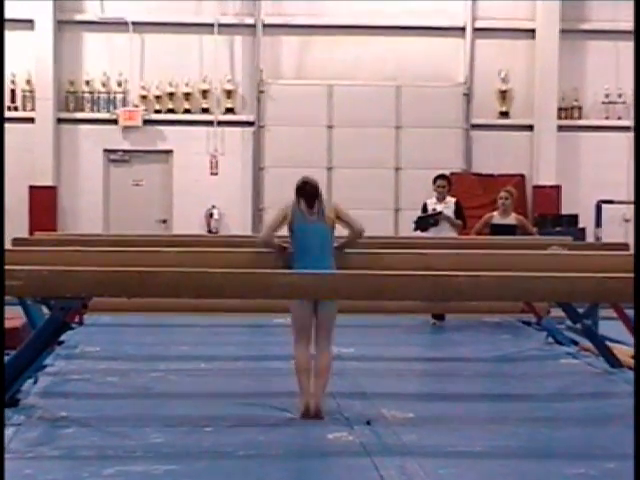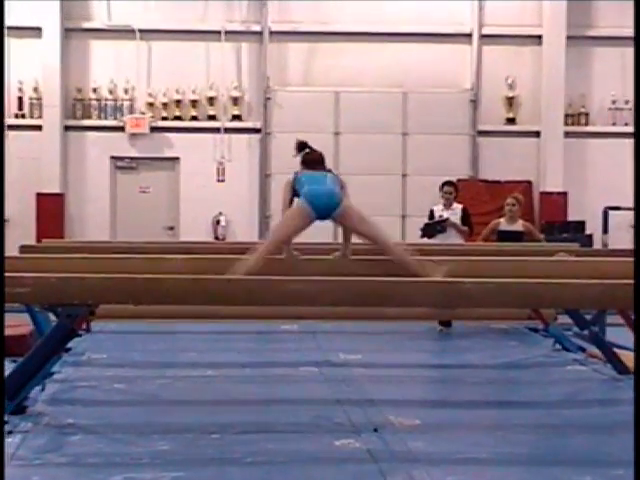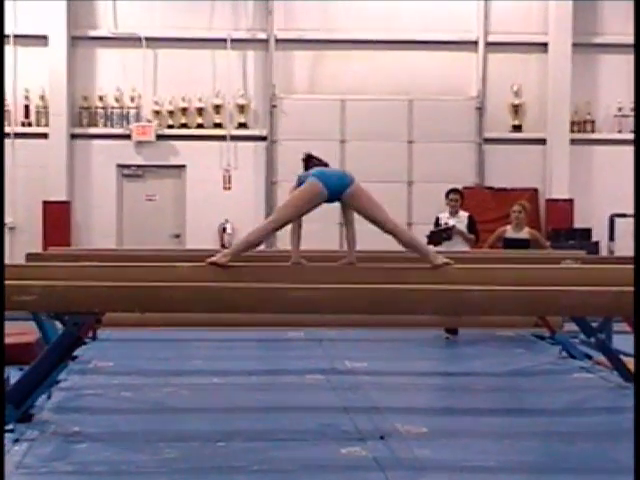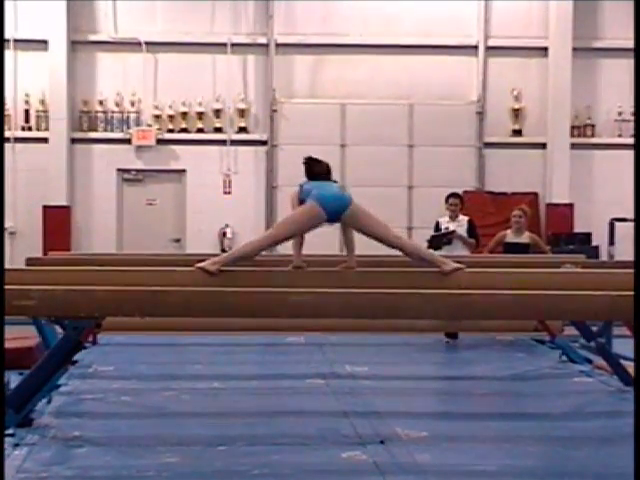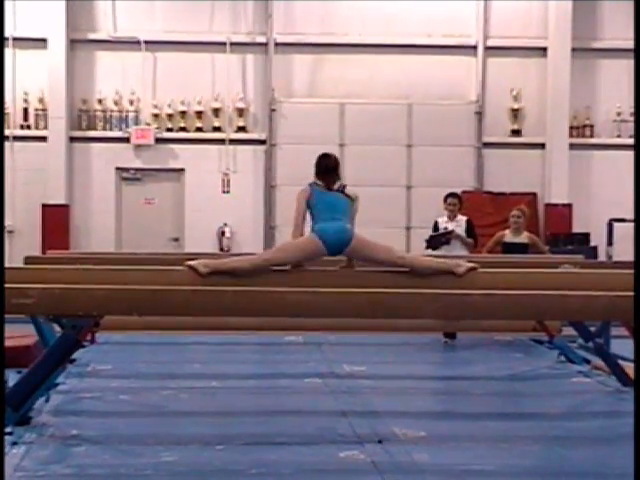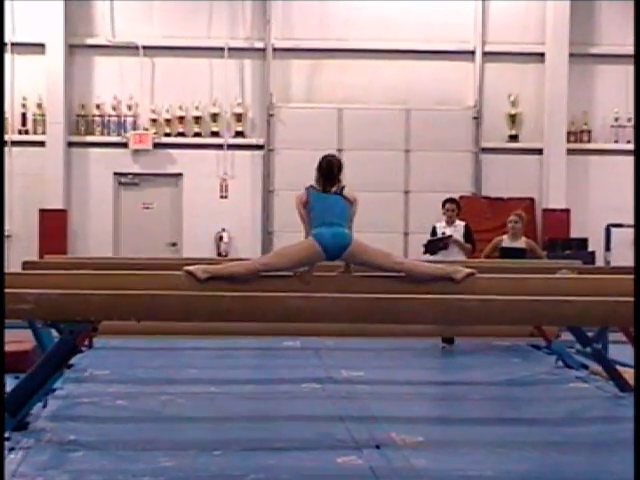
dt=0.3s
person 1, frame 1
left shoulder: (290, 210)
right shoulder: (331, 210)
left elbow: (265, 237)
right elbow: (358, 230)
left wrist: (283, 248)
left knee: (301, 343)
right knee: (324, 346)
left ankle: (306, 400)
right ankle: (318, 401)
person 1, frame 2
left shoulder: (295, 179)
right shoulder: (335, 178)
left elbow: (285, 211)
left wrist: (287, 250)
right wrist: (345, 251)
left hip: (311, 200)
right hip: (334, 200)
left knee: (266, 248)
right knee: (383, 241)
right ankle: (430, 273)
person 1, frame 3
left shoulder: (301, 181)
right shoulder: (337, 172)
left elbow: (296, 223)
right elbow: (349, 222)
left wrist: (295, 255)
right wrist: (351, 256)
left hip: (319, 184)
right hip: (344, 180)
left knee: (272, 223)
right knee: (390, 225)
left ankle: (226, 254)
right ankle: (433, 256)
person 1, frame 4
left shoulder: (300, 191)
right shoulder: (338, 187)
left elbow: (298, 229)
right elbow: (348, 228)
left wrist: (297, 259)
right wrist: (351, 260)
left hip: (320, 203)
right hip: (342, 200)
left knee: (271, 237)
right knee: (394, 239)
left ankle: (217, 262)
right ankle: (443, 262)
person 1, frame 5
left shoulder: (306, 191)
right shoulder: (351, 194)
left elbow: (298, 225)
left wrist: (297, 257)
right wrist: (350, 258)
left hip: (321, 237)
right hip: (346, 237)
left knee: (264, 259)
right knee: (402, 259)
left ankle: (208, 265)
right ankle: (455, 265)
person 1, frame 6
left shoulder: (304, 195)
right shoulder: (350, 196)
left wrist: (307, 263)
right wrist: (347, 263)
left hip: (320, 240)
right hip: (344, 241)
left knee: (263, 264)
right knee: (398, 264)
left ankle: (207, 270)
right ankle: (453, 271)
person 2, frame 1
left shoulder: (455, 203)
right shoulder: (427, 204)
left elbow: (462, 225)
right elbow: (421, 227)
left wrist: (447, 218)
right wrist: (430, 221)
left ankle: (439, 314)
right ankle: (437, 314)
person 2, frame 2
left shoulder: (462, 209)
right shoulder: (434, 210)
left elbow: (469, 232)
right elbow: (428, 234)
left wrist: (454, 224)
right wrist: (436, 227)
left ankle: (445, 320)
right ankle: (443, 320)
person 2, frame 3
left shoulder: (468, 217)
right shoulder: (440, 218)
left elbow: (475, 239)
right elbow: (434, 241)
left wrist: (460, 232)
right wrist: (442, 235)
left ankle: (452, 328)
right ankle: (449, 328)
person 2, frame 4
left shoulder: (468, 222)
right shoulder: (440, 222)
left elbow: (475, 244)
right elbow: (435, 246)
left wrist: (460, 237)
left ankle: (452, 332)
right ankle: (450, 332)
person 2, frame 5
left shoulder: (466, 221)
right shoulder: (438, 222)
left elbow: (473, 244)
right elbow: (433, 245)
left wrist: (458, 236)
left ankle: (450, 332)
right ankle: (448, 332)
person 2, frame 6
left shoulder: (464, 226)
right shoulder: (436, 227)
left elbow: (471, 249)
left wrist: (456, 241)
left ankle: (448, 337)
right ankle: (446, 337)
